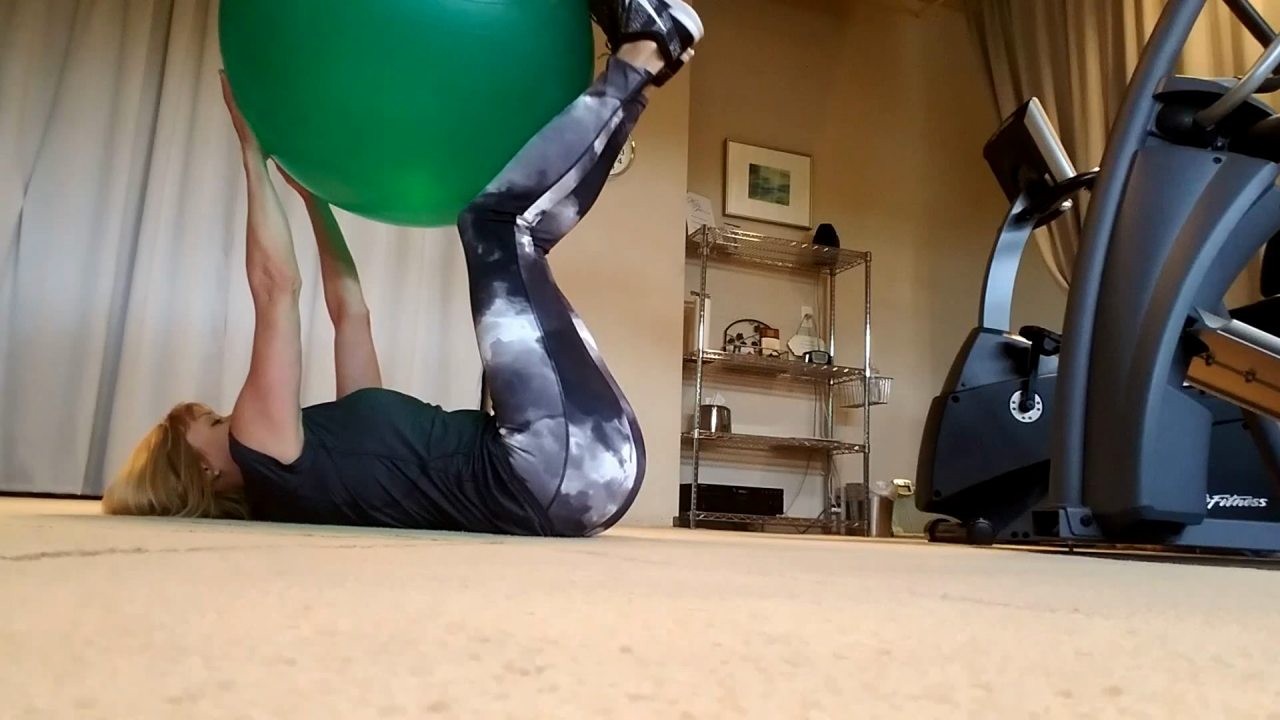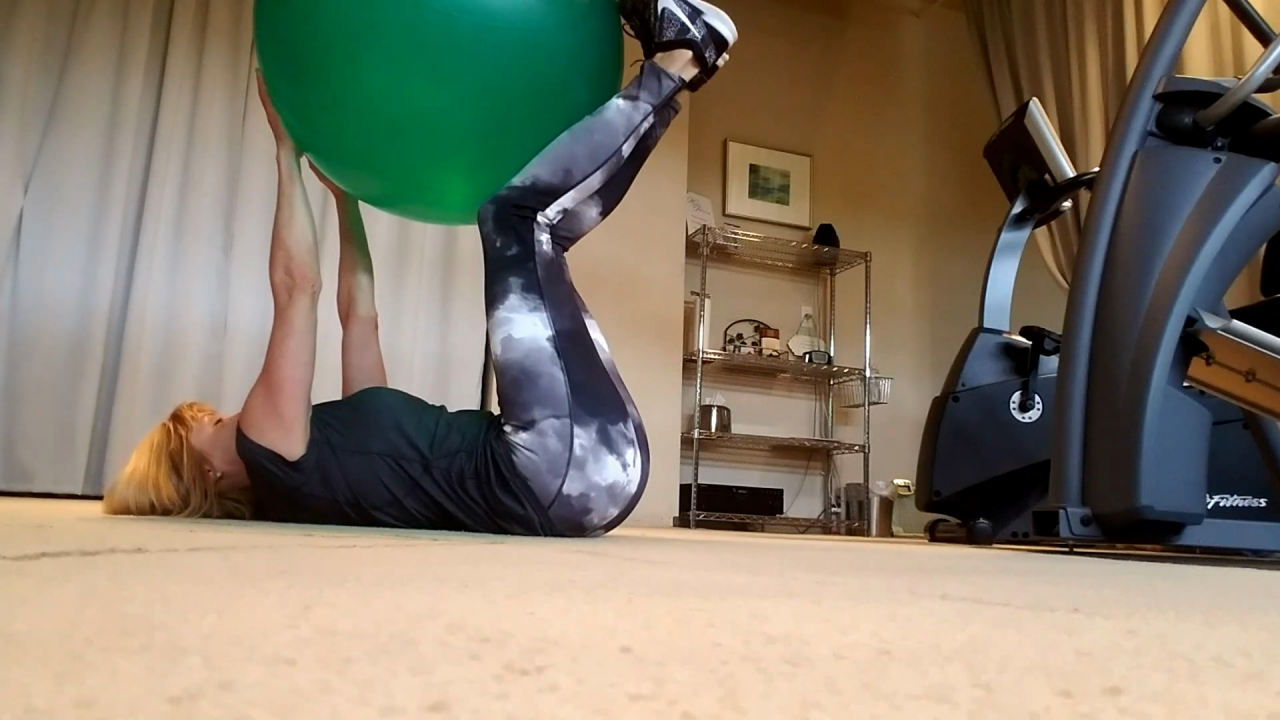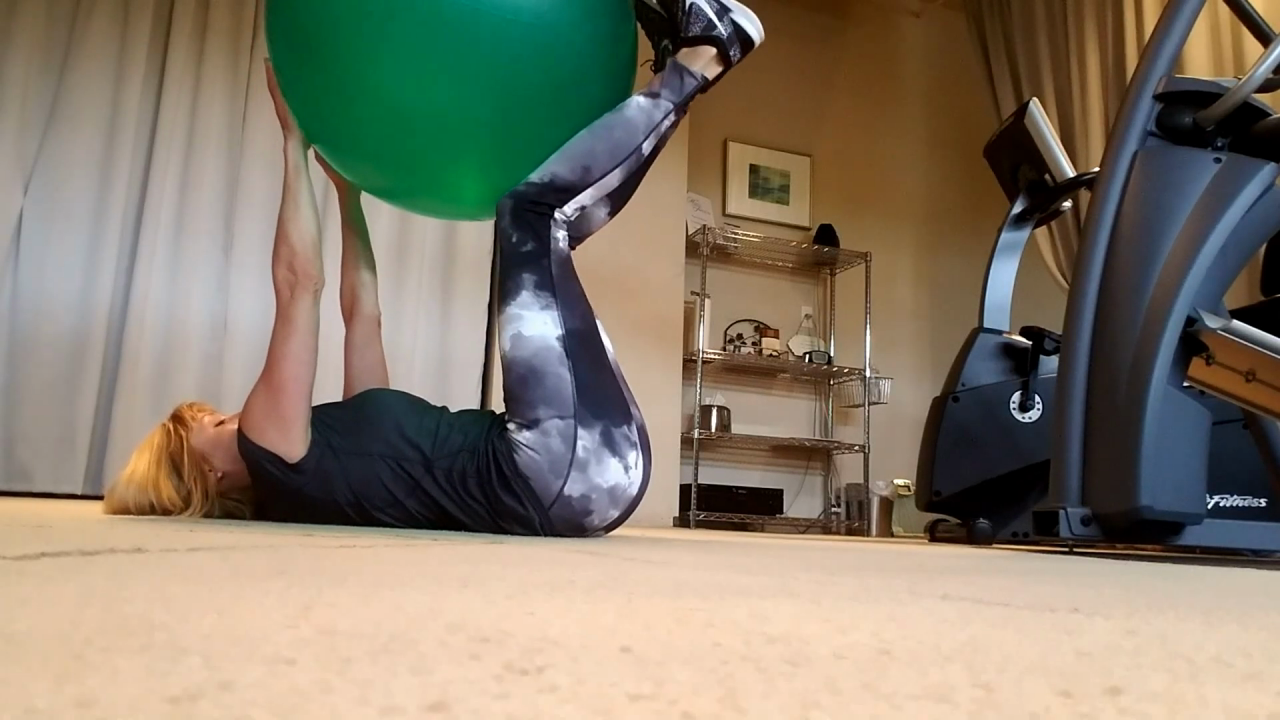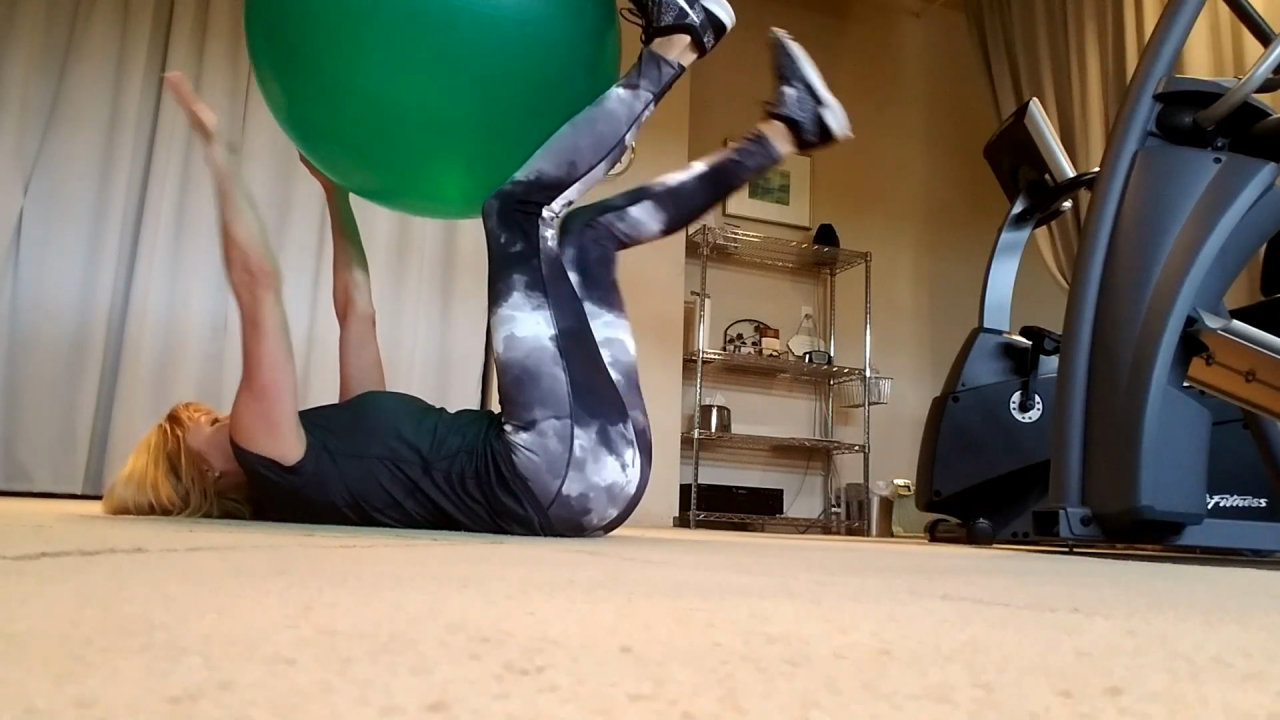
dt=1s
person 1, frame 1
left shoulder: (322, 441)
right shoulder: (266, 459)
left elbow: (350, 310)
right elbow: (277, 288)
left wrist: (314, 196)
right wrist: (253, 151)
left hip: (579, 463)
right hip: (563, 475)
left knee: (509, 231)
right knee: (497, 219)
left ankle: (638, 66)
right ankle: (636, 60)
person 1, frame 2
left shoulder: (324, 440)
right shoulder: (270, 455)
left elbow: (359, 310)
right elbow: (296, 287)
left wrist: (345, 191)
right wrist: (287, 149)
left hip: (589, 463)
right hip: (565, 476)
left knee: (530, 229)
right knee: (514, 212)
left ankle: (669, 78)
right ankle: (672, 64)
person 1, frame 3
left shoulder: (331, 438)
right shoulder: (270, 453)
left elbow: (360, 310)
right elbow: (299, 283)
left wrist: (347, 188)
right wrist: (293, 142)
left hip: (593, 463)
right hip: (569, 474)
left knee: (541, 228)
right knee: (530, 208)
left ankle: (679, 75)
right ankle: (698, 60)
person 1, frame 4
left shoulder: (324, 443)
right shoulder: (270, 460)
left elbow: (355, 309)
right elbow: (259, 286)
left wrist: (333, 192)
right wrist: (217, 153)
left hip: (593, 461)
right hip: (569, 472)
left knee: (585, 233)
right knee: (517, 209)
left ankle: (785, 129)
